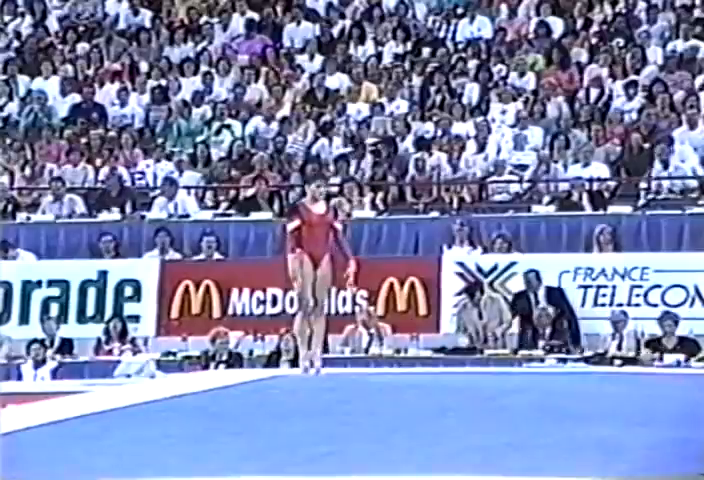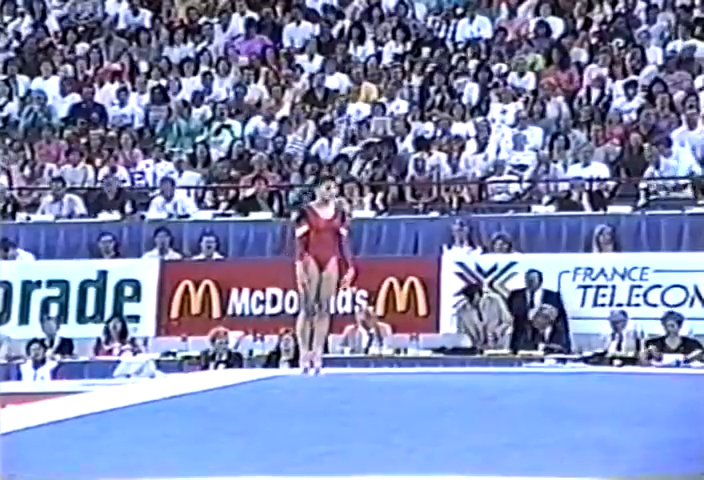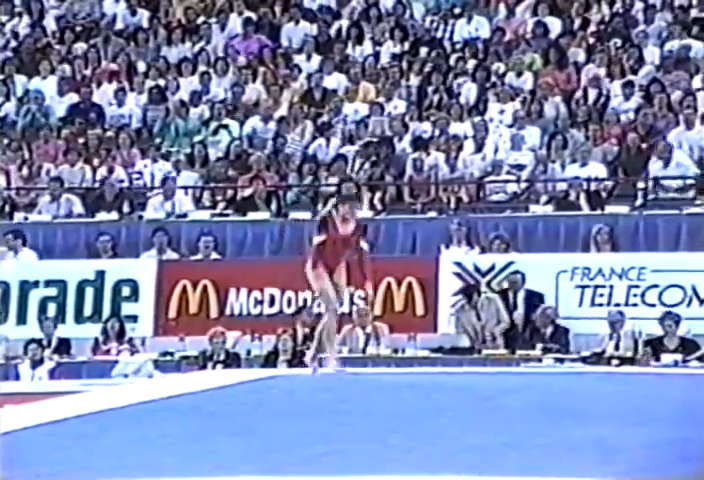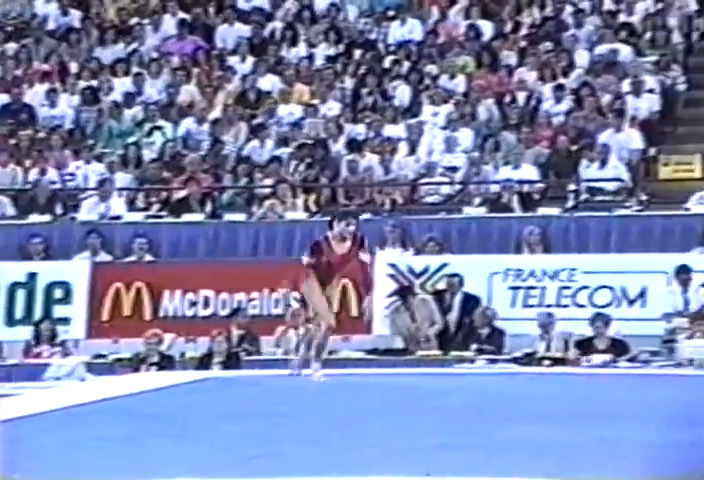
dt=0.4s
person 1, frame 1
left shoulder: (330, 210)
right shoulder: (298, 209)
left elbow: (339, 237)
right elbow: (292, 238)
left wrist: (351, 261)
right wrist: (292, 262)
left hip: (324, 260)
right hip: (304, 259)
left knee: (320, 308)
right knee: (305, 307)
left ankle: (317, 355)
right ankle: (304, 355)
person 1, frame 2
left shoulder: (339, 213)
right shoulder: (306, 212)
left elbow: (343, 242)
right elbow: (300, 243)
left wrist: (349, 268)
right wrist: (300, 268)
left hip: (331, 263)
right hip: (311, 262)
left knee: (324, 310)
right knee: (308, 309)
left ankle: (317, 356)
right ankle: (305, 356)
person 1, frame 3
left shoulder: (360, 227)
right shoulder: (326, 222)
left elbow: (363, 255)
right elbow: (317, 250)
left wrist: (368, 283)
right wrist: (315, 273)
left hip: (338, 268)
right hip: (319, 267)
left knee: (333, 313)
right knee: (332, 307)
left ankle: (313, 355)
right ankle: (331, 356)
person 1, frame 4
left shoulder: (358, 241)
right shoulder: (321, 244)
left elbow: (364, 267)
right elbow: (307, 267)
left wrist: (368, 294)
left hip: (330, 283)
right hip: (313, 281)
left knee: (321, 325)
right knee: (329, 324)
right ankle: (315, 366)
